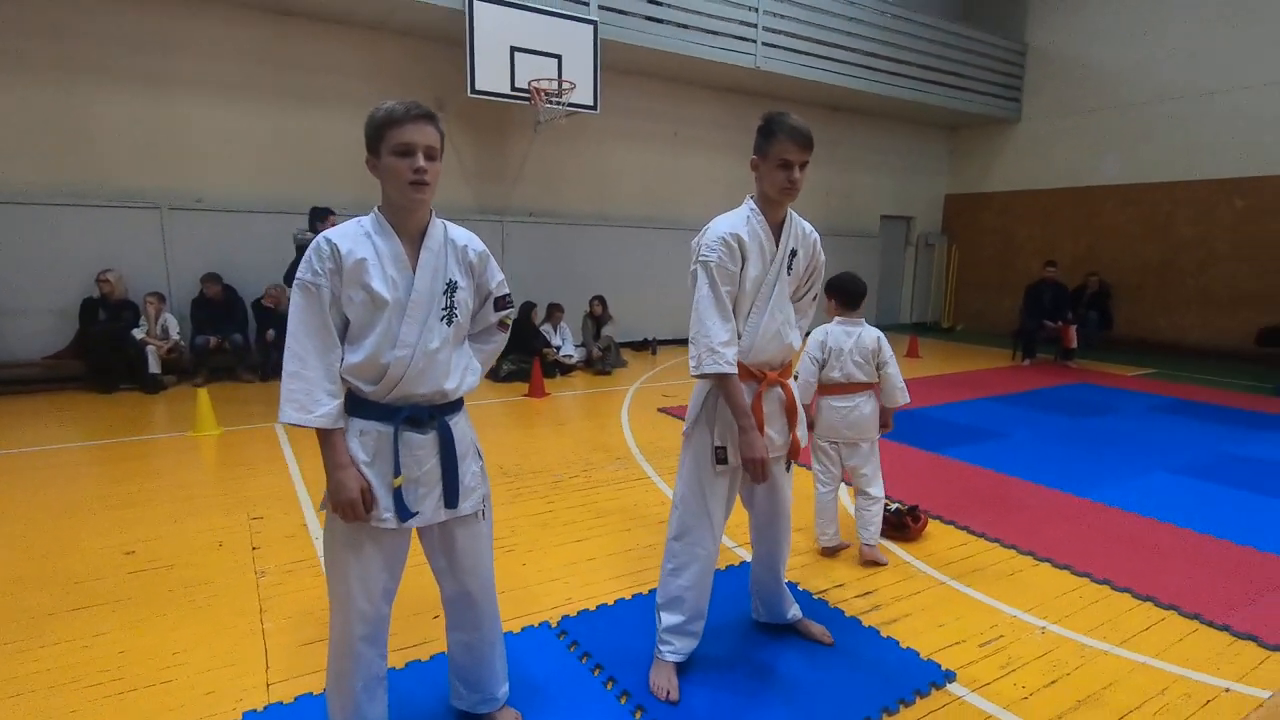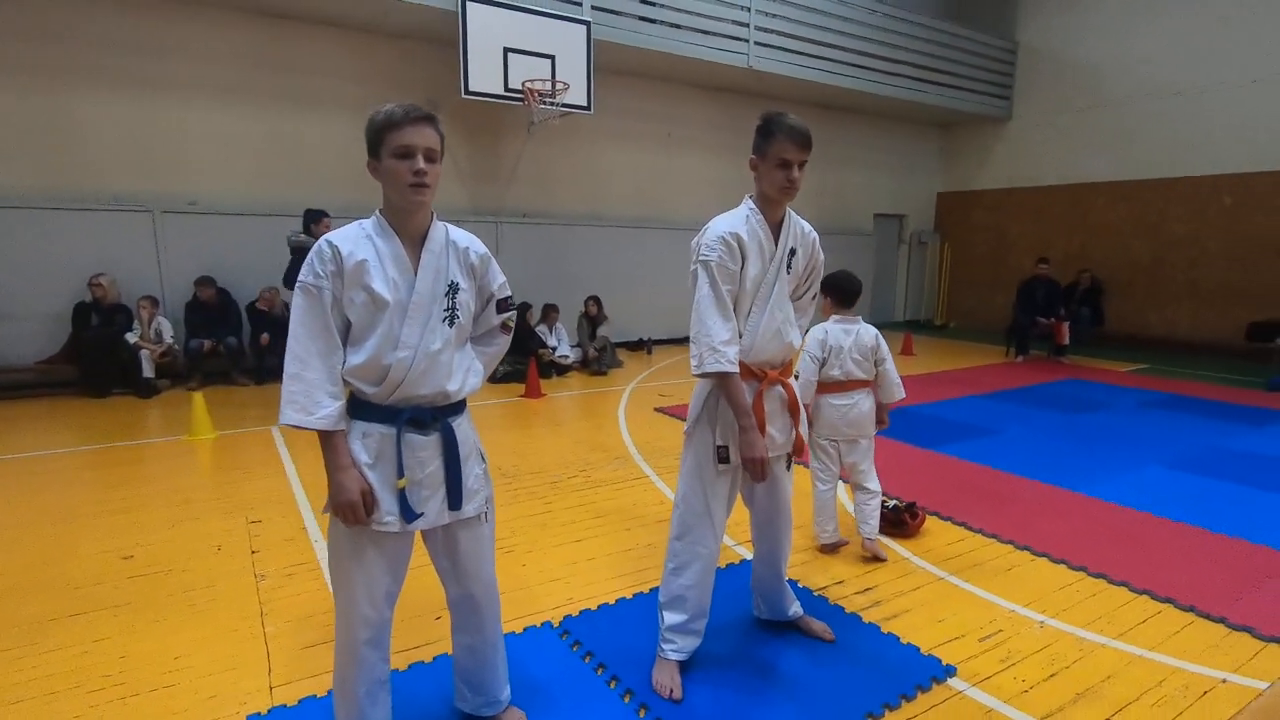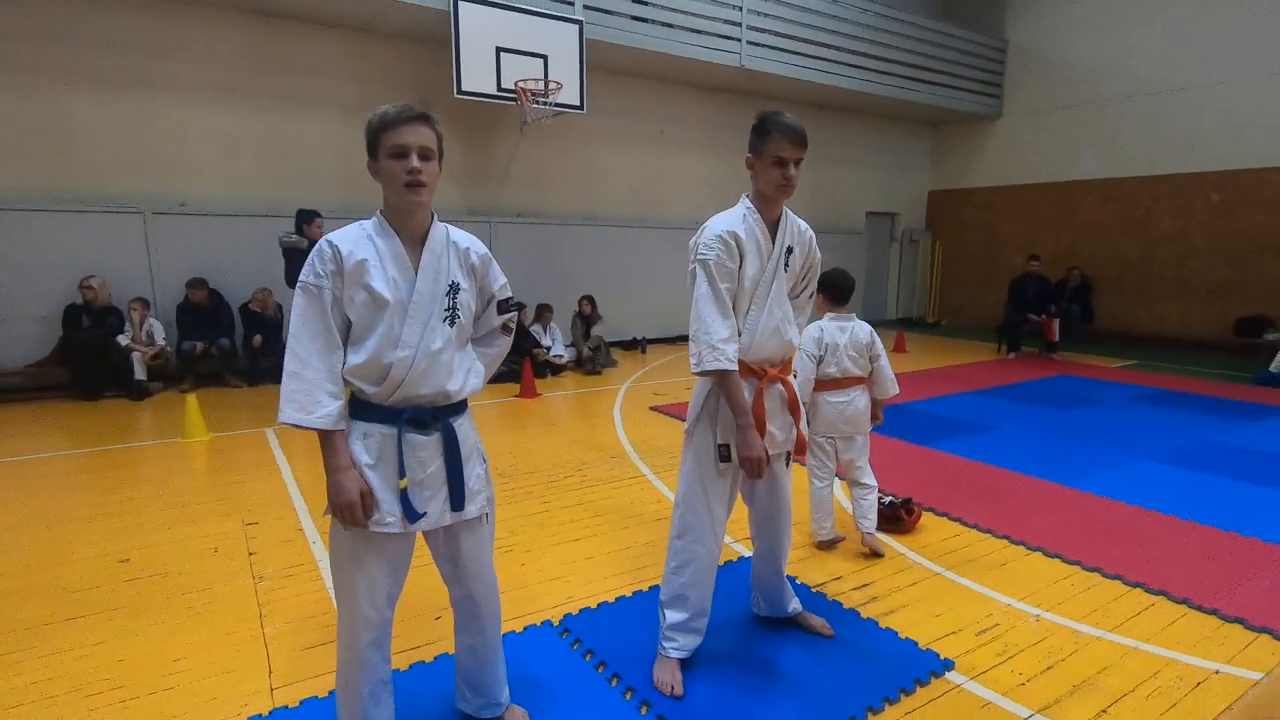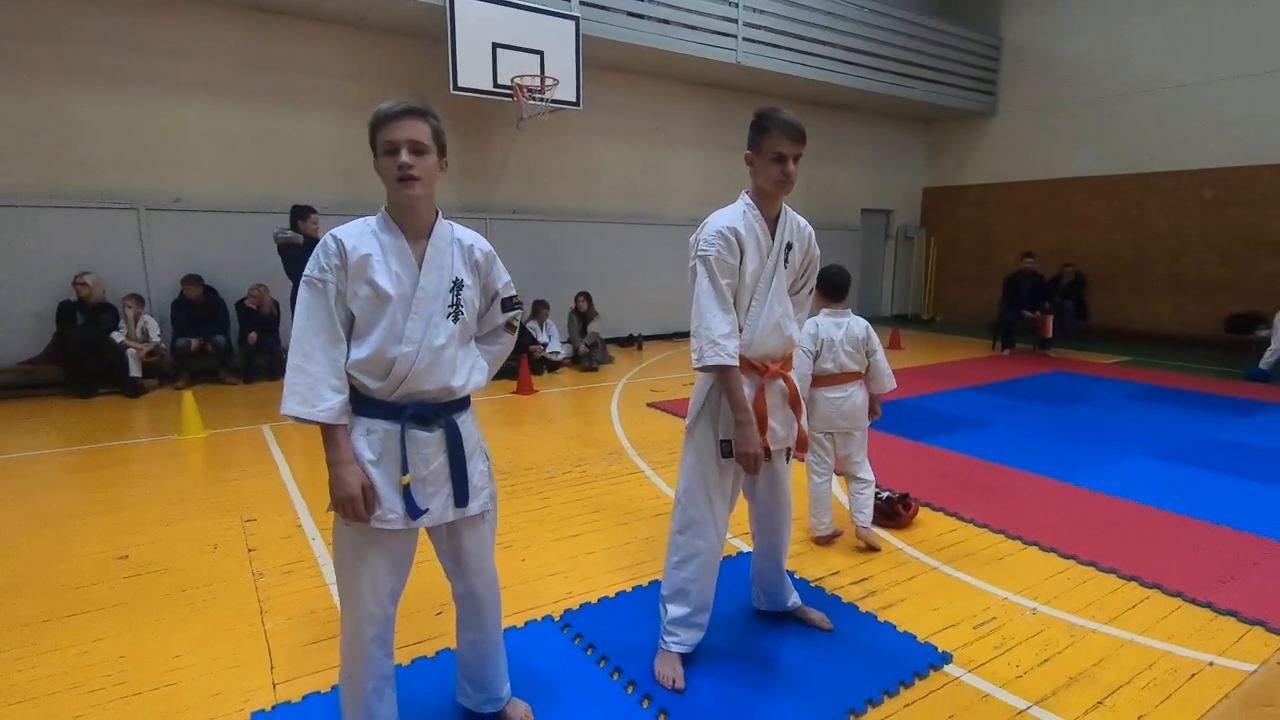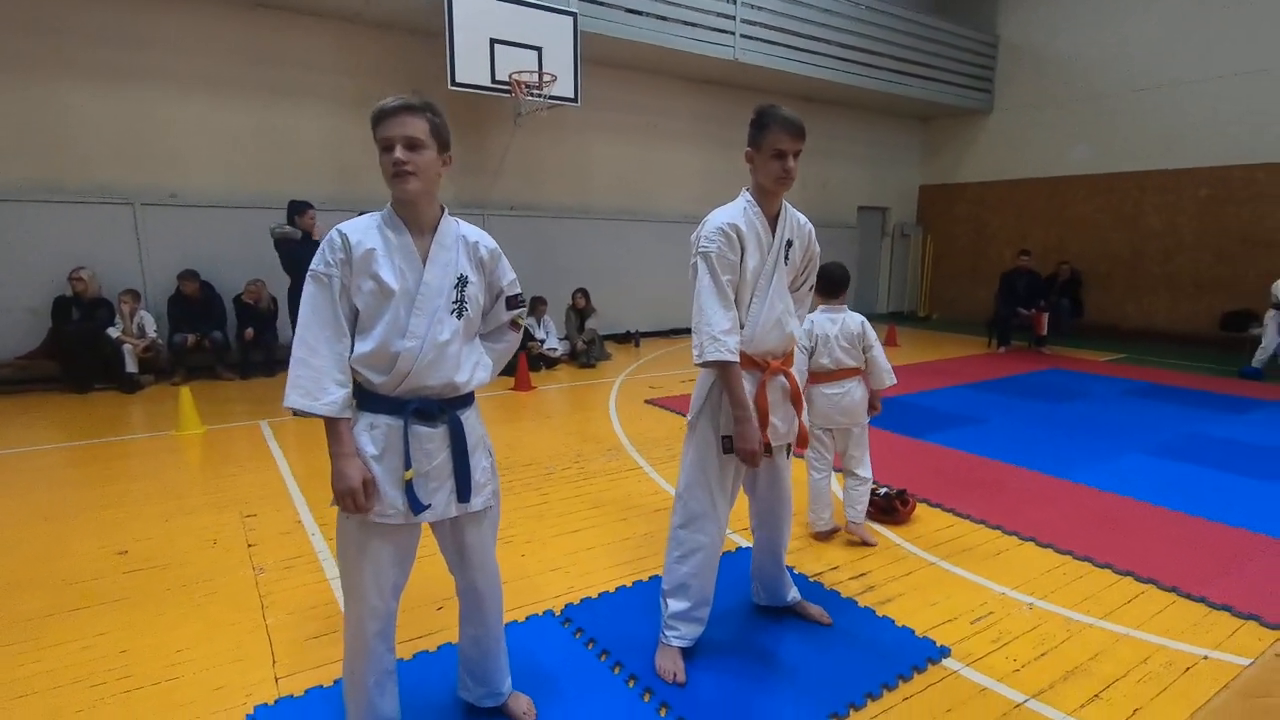
dt=0.1s
person 1, frame 1
left shoulder: (467, 251)
right shoulder: (336, 251)
left elbow: (490, 330)
right elbow: (315, 365)
left wrist: (449, 380)
right wrist: (338, 464)
left hip: (447, 441)
right hip: (369, 444)
left knee: (472, 585)
right knee: (360, 604)
person 1, frame 2
left shoulder: (468, 252)
right shoulder: (338, 253)
left elbow: (493, 333)
right elbow: (316, 368)
left wrist: (453, 382)
right wrist: (339, 466)
left hip: (450, 443)
right hip: (372, 447)
left knee: (475, 587)
right knee: (364, 608)
person 1, frame 3
left shoulder: (468, 253)
right shoulder: (339, 254)
left elbow: (495, 334)
right elbow: (316, 368)
left wrist: (453, 382)
right wrist: (339, 466)
left hip: (451, 444)
right hip: (373, 450)
left knee: (476, 588)
right knee: (365, 608)
person 1, frame 4
left shoulder: (472, 251)
right shoulder: (343, 249)
left elbow: (498, 332)
right elbow: (319, 362)
left wrist: (457, 380)
right wrist: (340, 460)
left hip: (454, 440)
right hip: (377, 445)
left knee: (477, 584)
right knee: (369, 604)
person 1, frame 5
left shoulder: (478, 248)
right shoulder: (349, 244)
left elbow: (504, 331)
right elbow: (324, 356)
left wrist: (459, 376)
right wrist: (343, 454)
left hip: (458, 435)
right hip: (379, 439)
left knee: (479, 577)
right knee: (371, 596)
person 2, frame 1
left shoulder: (807, 241)
right shoulder: (723, 237)
right elbow: (714, 344)
left wrist: (777, 388)
right wrist: (746, 428)
left hip: (778, 393)
right hip: (726, 397)
left knee: (774, 514)
right knee: (697, 524)
left ankle: (776, 608)
right ankle: (671, 646)
person 2, frame 2
left shoulder: (806, 239)
right shoulder: (723, 237)
right elbow: (715, 343)
left wrist: (778, 384)
right wrist: (746, 426)
left hip: (777, 391)
right hip: (727, 395)
left knee: (775, 512)
right knee: (699, 522)
left ankle: (777, 605)
right ankle: (674, 644)
person 2, frame 3
left shoulder: (802, 238)
right shoulder: (721, 236)
right elbow: (713, 342)
left wrist: (775, 389)
right wrist: (743, 424)
left hip: (777, 390)
right hip: (727, 394)
left knee: (774, 510)
right knee: (700, 521)
left ankle: (776, 602)
right ankle: (675, 642)
person 2, frame 4
left shoulder: (802, 234)
right shoulder: (721, 232)
right elbow: (714, 337)
left wrist: (776, 379)
right wrist: (742, 418)
left hip: (777, 386)
right hip: (728, 389)
left knee: (775, 505)
right knee: (701, 516)
left ankle: (776, 596)
right ankle: (676, 636)
person 2, frame 5
left shoulder: (802, 232)
right shoulder: (722, 229)
right elbow: (715, 333)
left wrist: (779, 381)
right wrist: (742, 413)
left hip: (779, 382)
right hip: (731, 385)
left knee: (775, 501)
right knee: (702, 511)
left ankle: (775, 590)
right ankle: (677, 631)
person 3, frame 1
left shoulder: (821, 335)
right shoulder: (875, 337)
left elbow: (805, 380)
right elbow: (891, 382)
right wrist: (887, 415)
left hip: (828, 414)
right hip: (863, 415)
left knee: (826, 481)
right knee: (869, 482)
left ankle: (829, 541)
right ankle: (869, 543)
person 3, frame 2
left shoulder: (819, 334)
right shoulder: (872, 335)
left elbow: (805, 379)
right elbow: (888, 379)
left wrist: (803, 413)
right wrist: (883, 412)
left hip: (827, 412)
right hip: (860, 412)
left knee: (824, 479)
right knee: (865, 478)
left ankle: (828, 538)
right ankle: (870, 537)
person 3, frame 3
left shoulder: (815, 331)
right shoulder: (866, 331)
left elbow: (803, 377)
right elbow: (882, 374)
right wrist: (877, 407)
left hip: (823, 409)
right hip: (856, 408)
left knee: (821, 476)
right knee: (861, 473)
left ankle: (824, 534)
right ankle: (868, 531)
person 3, frame 4
left shoulder: (812, 327)
right shoulder: (862, 326)
left elbow: (800, 373)
right elbow: (879, 369)
right wrist: (875, 402)
left hip: (821, 405)
right hip: (854, 403)
left knee: (820, 471)
right knee: (859, 467)
left ankle: (822, 529)
right ankle: (863, 525)
person 3, frame 5
left shoulder: (808, 324)
right shoulder: (859, 322)
left elbow: (796, 368)
right elbow: (877, 364)
right wrist: (875, 396)
left hip: (819, 400)
right hip: (853, 398)
left knee: (819, 467)
right knee: (858, 463)
left ankle: (821, 525)
right ankle: (855, 521)
